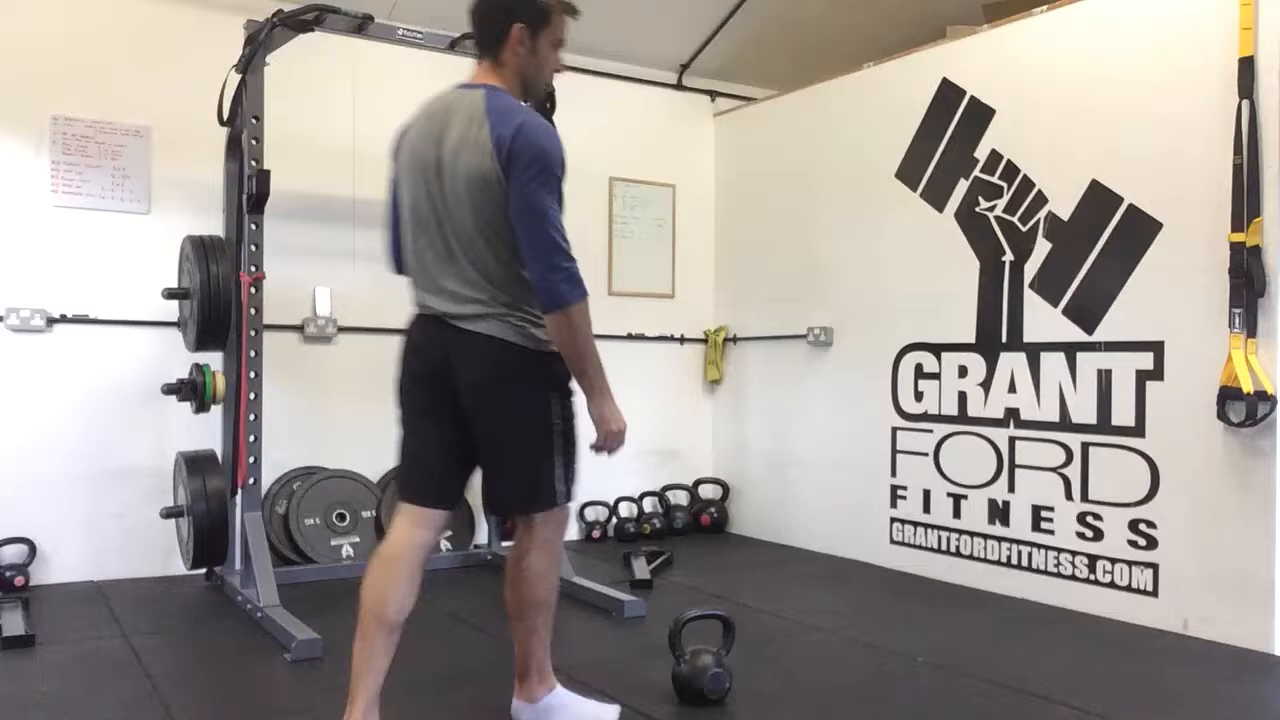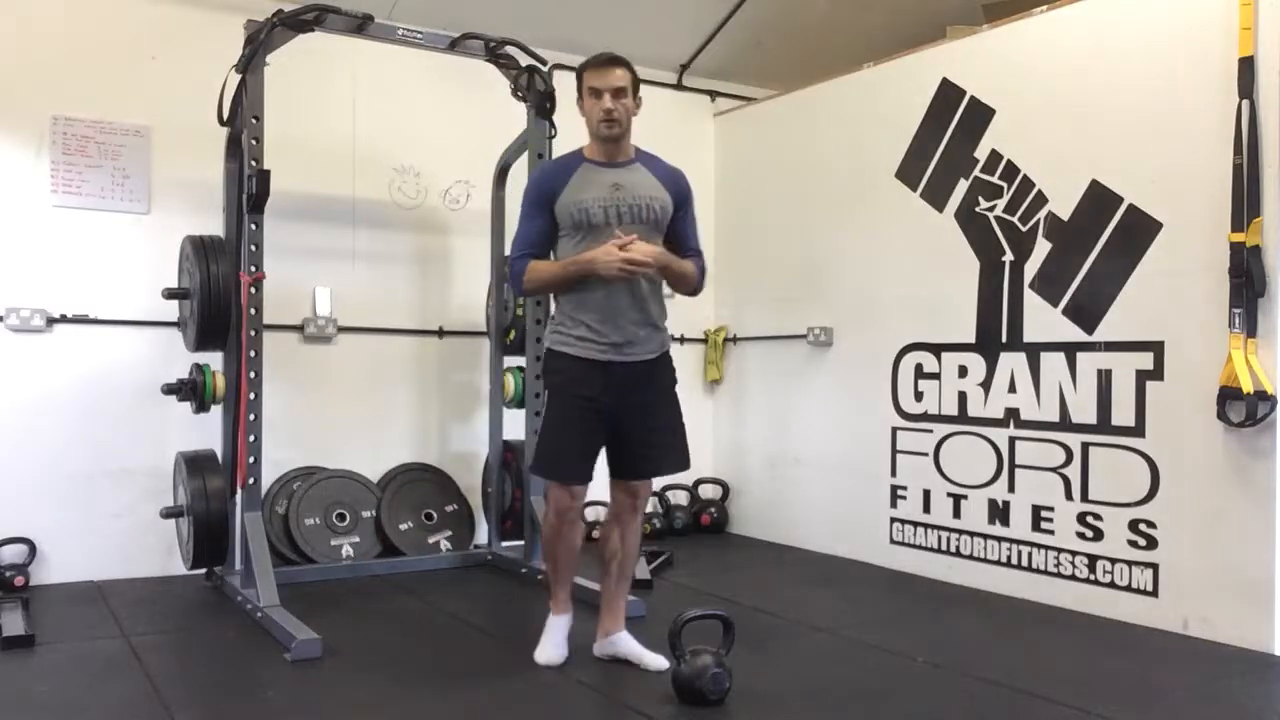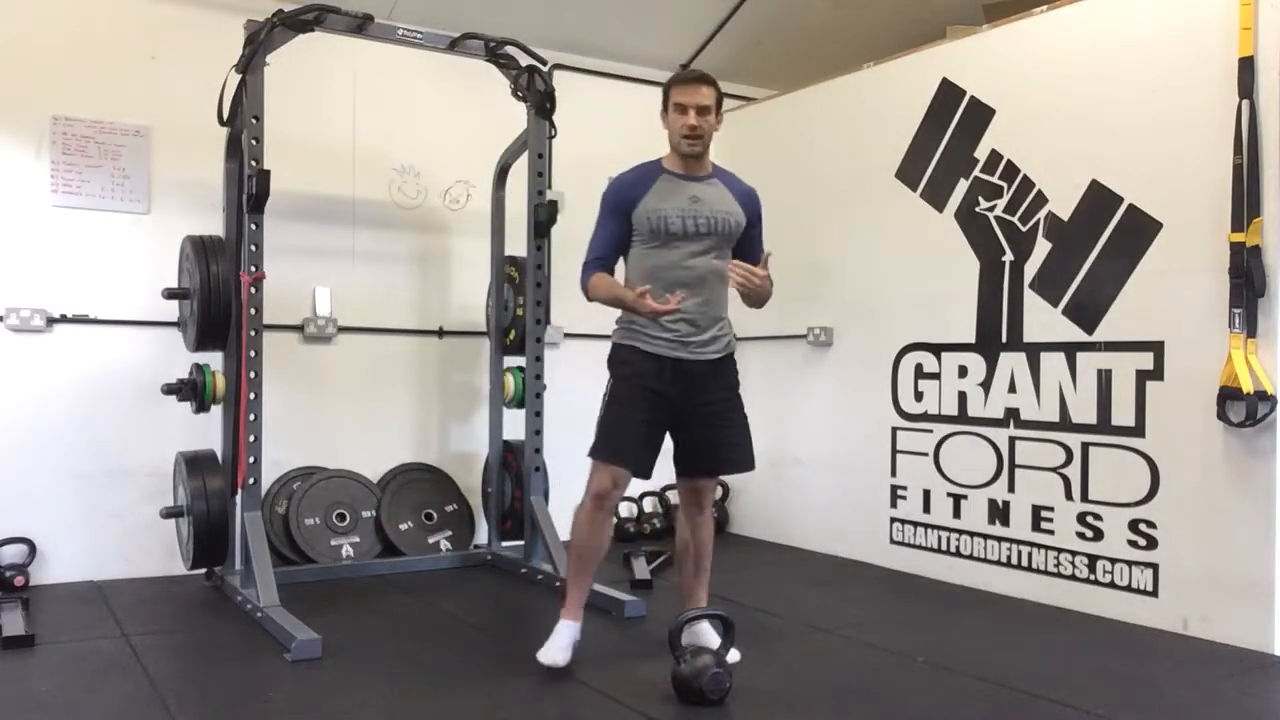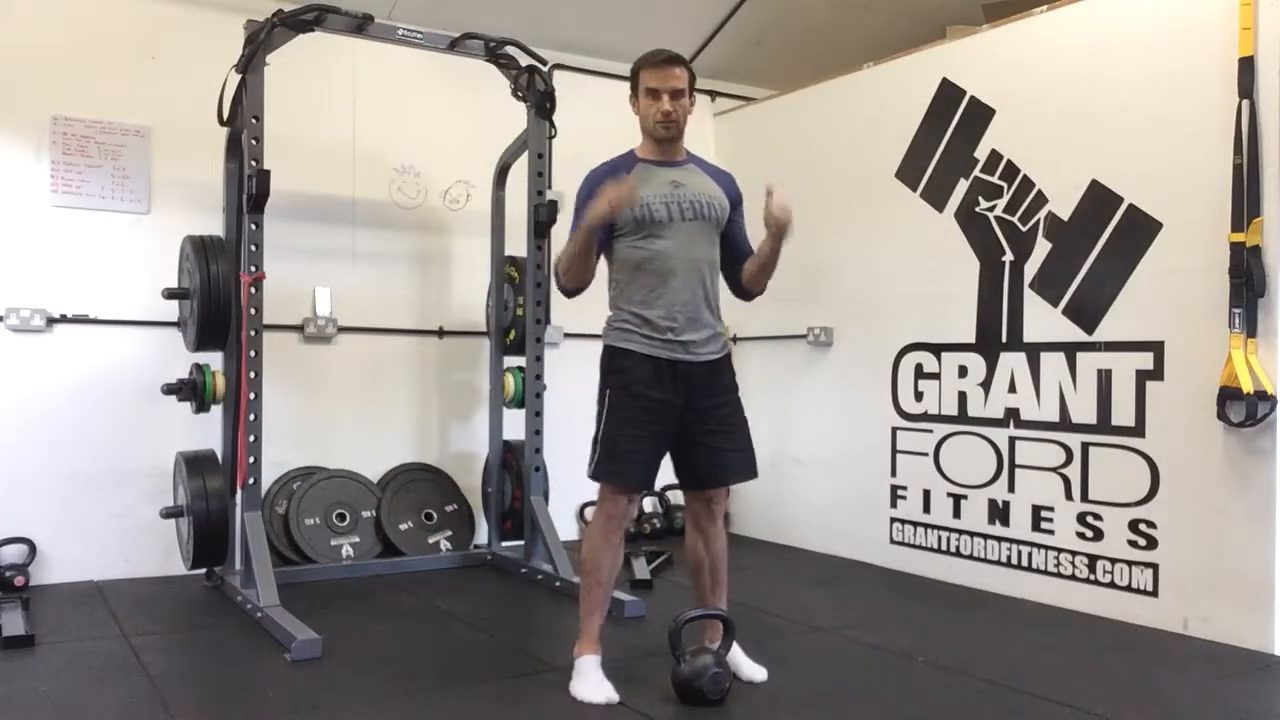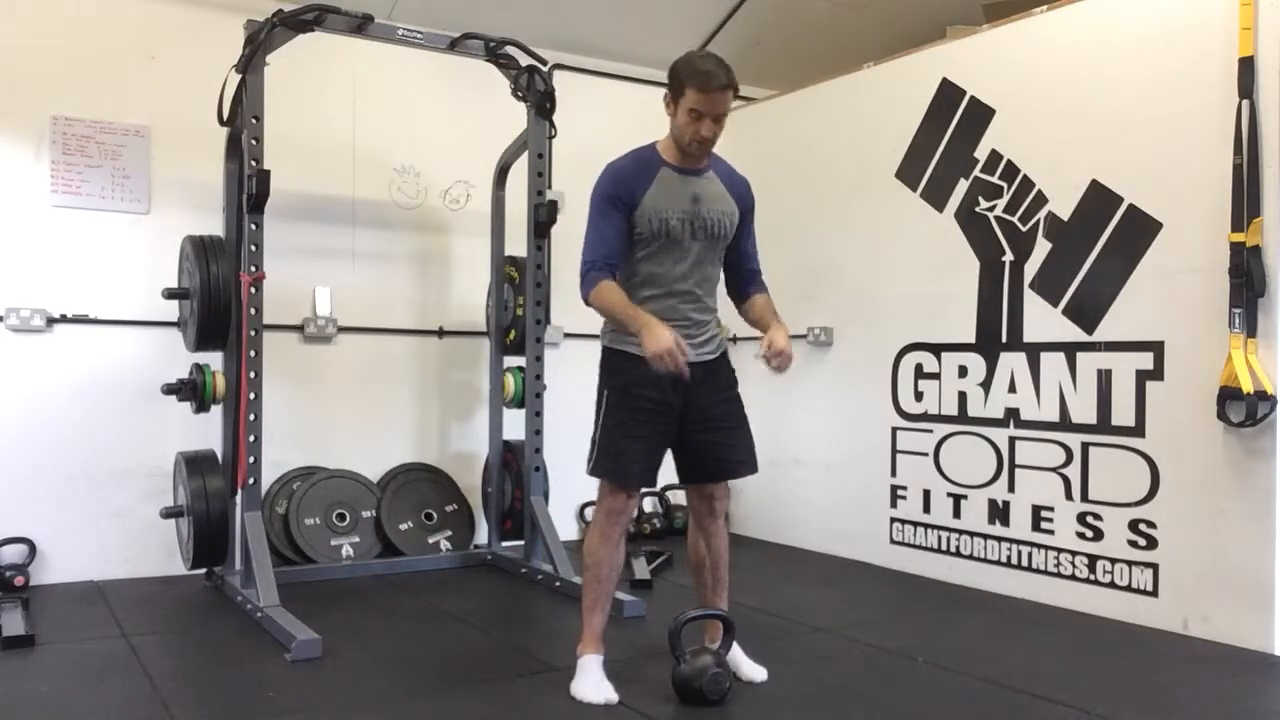
dt=1s
person 1, frame 1
left shoulder: (416, 127)
right shoulder: (526, 133)
right elbow: (552, 281)
right wrist: (599, 394)
left hip: (431, 343)
right hip: (509, 356)
left knee: (416, 522)
right knee: (539, 523)
person 1, frame 2
left shoulder: (669, 183)
right shoulder: (551, 180)
left elbow: (694, 279)
right elbow: (522, 275)
left wrist: (662, 260)
right wrist: (588, 264)
left hip: (647, 362)
right hip: (577, 360)
left knee: (631, 499)
right knee: (565, 498)
left ankle: (612, 628)
right ankle: (559, 613)
person 1, frame 3
left shoulder: (742, 198)
right shoulder: (629, 188)
left elbow: (755, 291)
right elbow: (592, 275)
left wrist: (759, 286)
right wrist: (630, 298)
left hip: (712, 364)
right hip: (641, 357)
left knee: (698, 494)
right knee: (605, 486)
left ankle: (697, 620)
right ankle: (569, 620)
person 1, frame 4
left shoulder: (721, 184)
right shoulder: (607, 180)
left elbow: (742, 278)
right elbow: (569, 281)
left wrist: (773, 240)
right wrist: (592, 223)
left hip: (709, 363)
right hip: (636, 362)
left knee: (710, 504)
right knee: (617, 504)
left ankle: (716, 640)
right ankle: (588, 654)
person 1, frame 5
left shoulder: (734, 188)
right shoulder: (624, 178)
left elbow: (744, 280)
right elbow: (595, 279)
left wrist: (772, 330)
right wrist: (647, 331)
left hip: (708, 364)
right hip: (633, 364)
left knee: (711, 503)
right knee: (616, 504)
left ankle: (716, 639)
right ankle: (589, 653)
